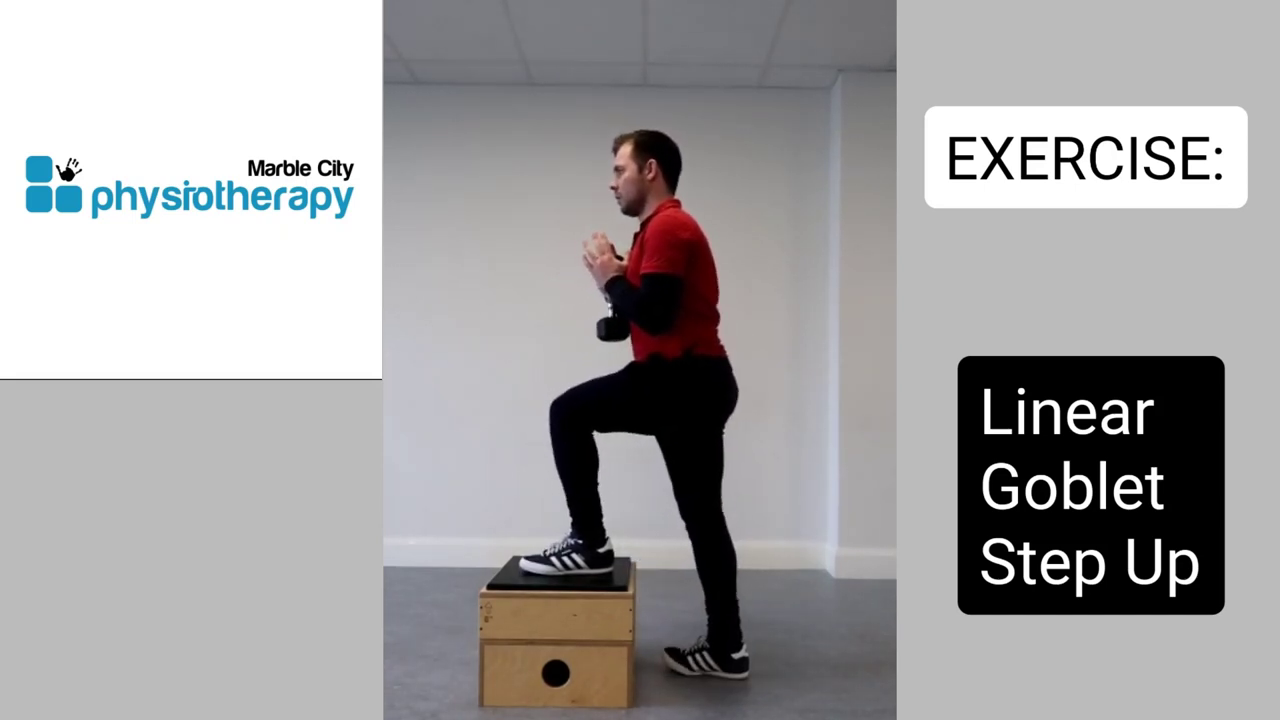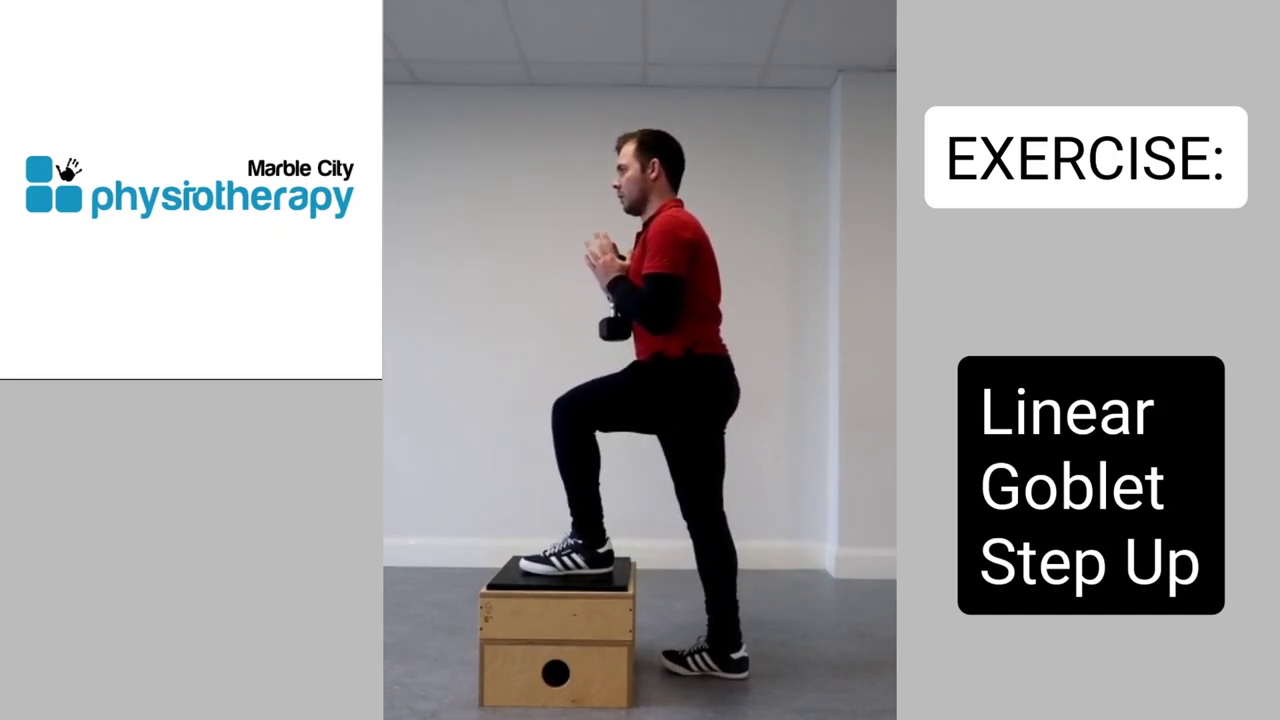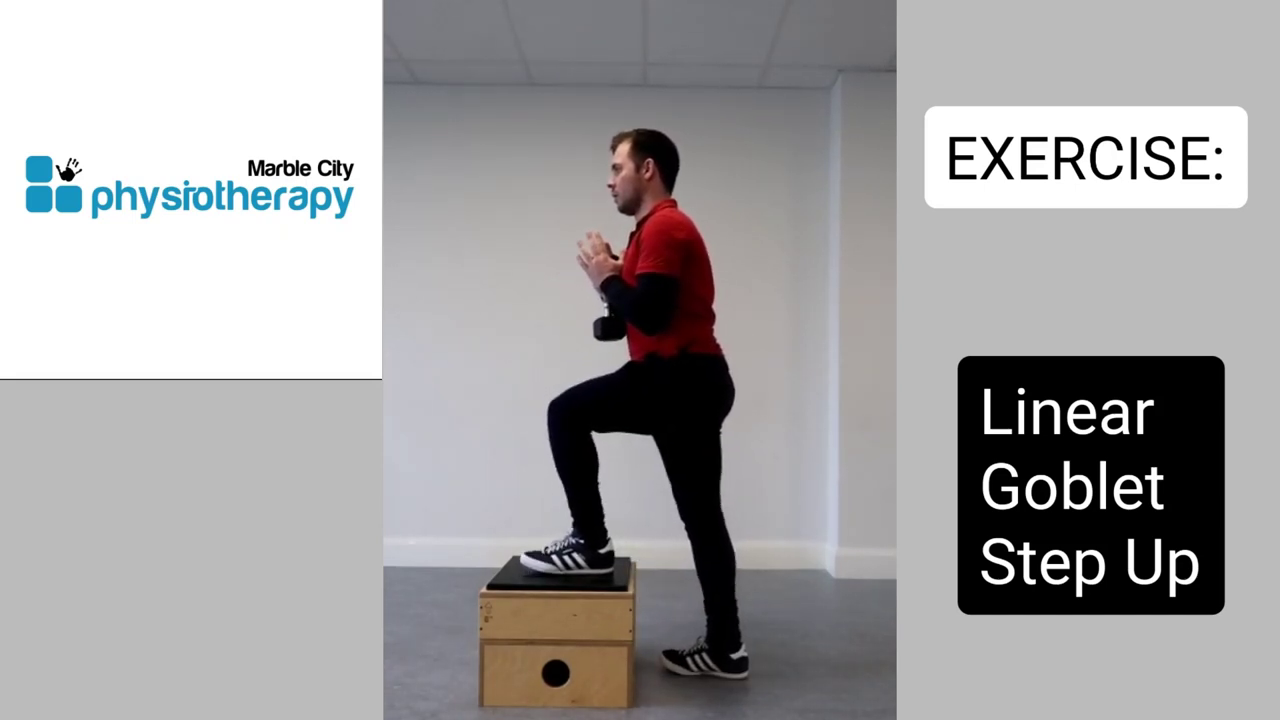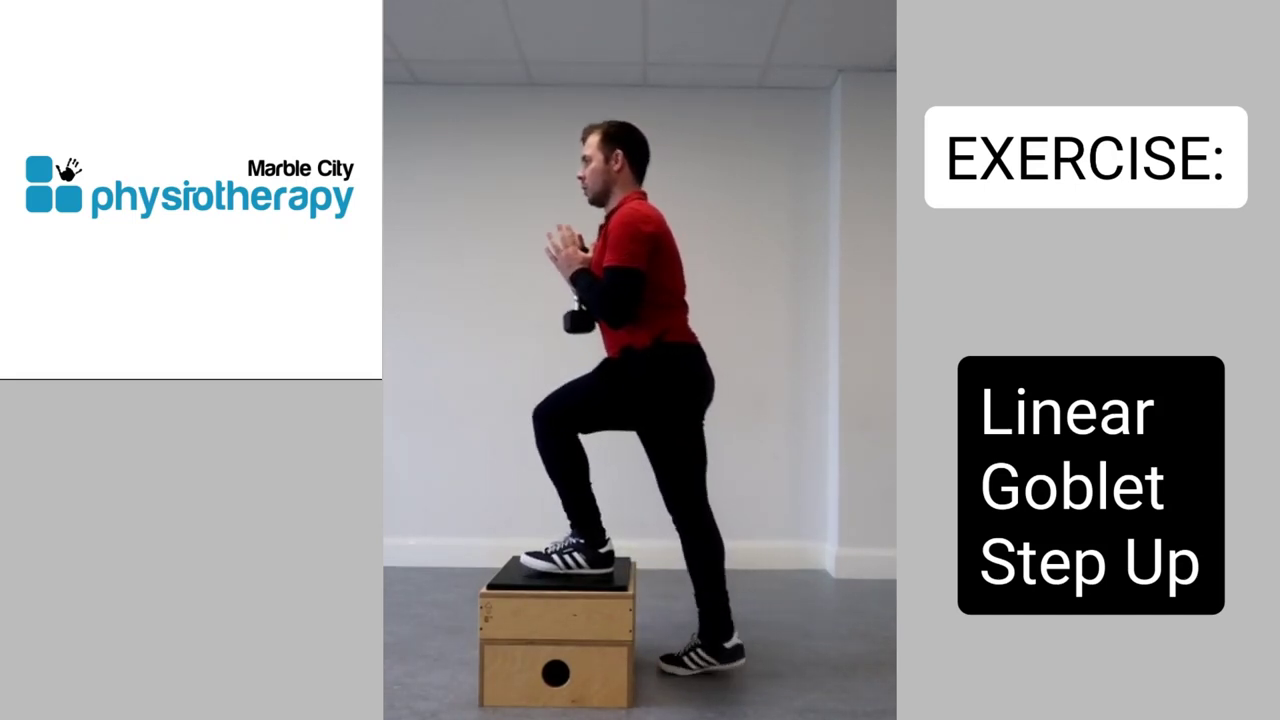
dt=0.3s
person 1, frame 1
left shoulder: (668, 227)
right shoulder: (661, 229)
left elbow: (654, 315)
left wrist: (609, 278)
right wrist: (620, 279)
left hip: (685, 381)
right hip: (696, 383)
left knee: (570, 413)
right knee: (702, 516)
left ankle: (589, 543)
right ankle: (726, 646)
person 1, frame 2
left shoulder: (670, 227)
right shoulder: (665, 228)
left elbow: (657, 316)
left wrist: (612, 278)
right wrist: (622, 278)
left hip: (686, 380)
right hip: (697, 383)
left knee: (573, 412)
right knee: (704, 516)
left ankle: (588, 544)
right ankle: (725, 647)
person 1, frame 3
left shoulder: (664, 227)
right shoulder: (658, 228)
left elbow: (649, 316)
left wrist: (604, 277)
right wrist: (614, 277)
left hip: (681, 381)
right hip: (691, 382)
left knee: (568, 413)
right knee: (701, 516)
left ankle: (590, 543)
right ankle: (724, 646)
person 1, frame 4
left shoulder: (630, 220)
right shoulder: (630, 219)
left elbow: (617, 309)
left wrist: (574, 269)
right wrist: (585, 270)
left hip: (658, 371)
right hip: (674, 373)
left knee: (552, 418)
right knee: (688, 508)
left ankle: (588, 543)
right ankle: (716, 637)
